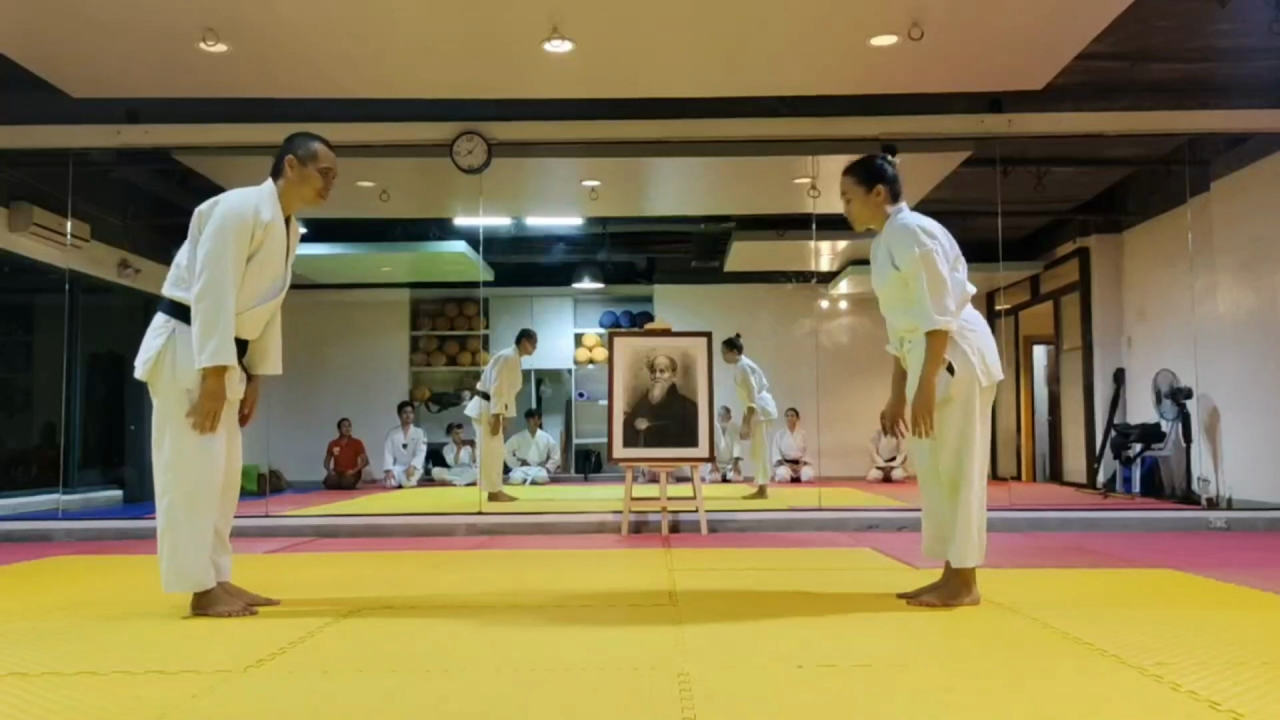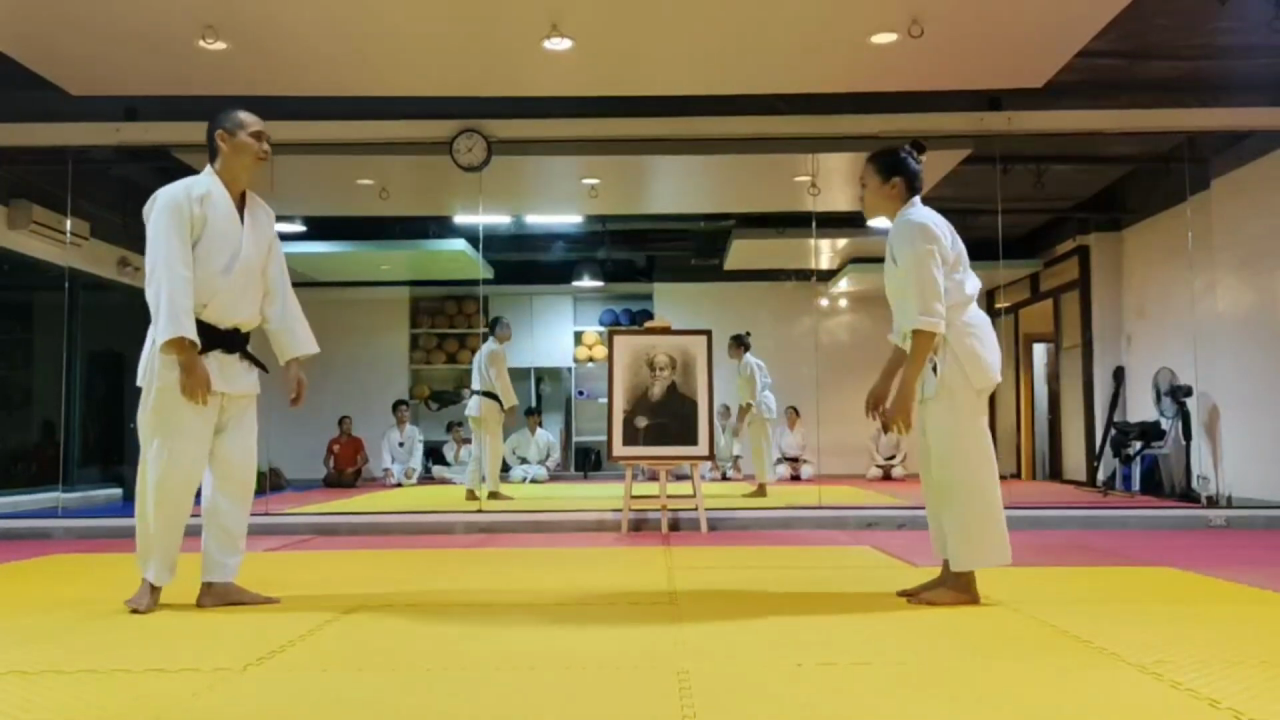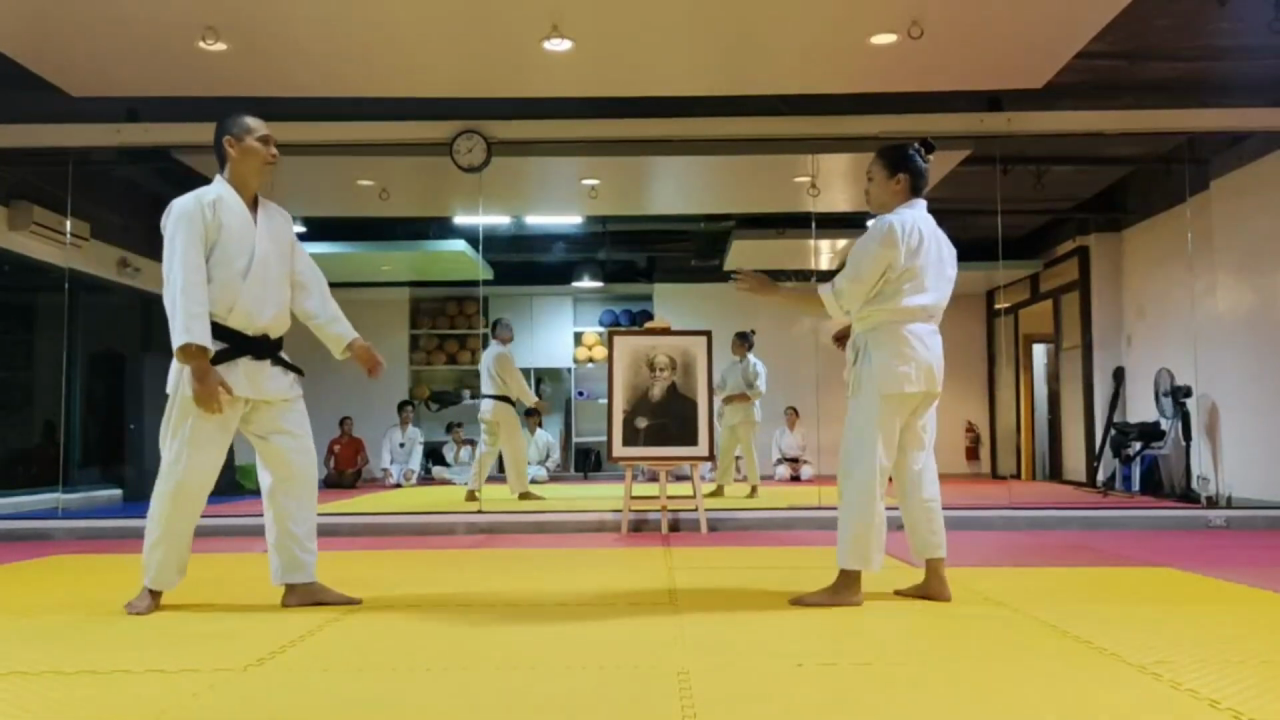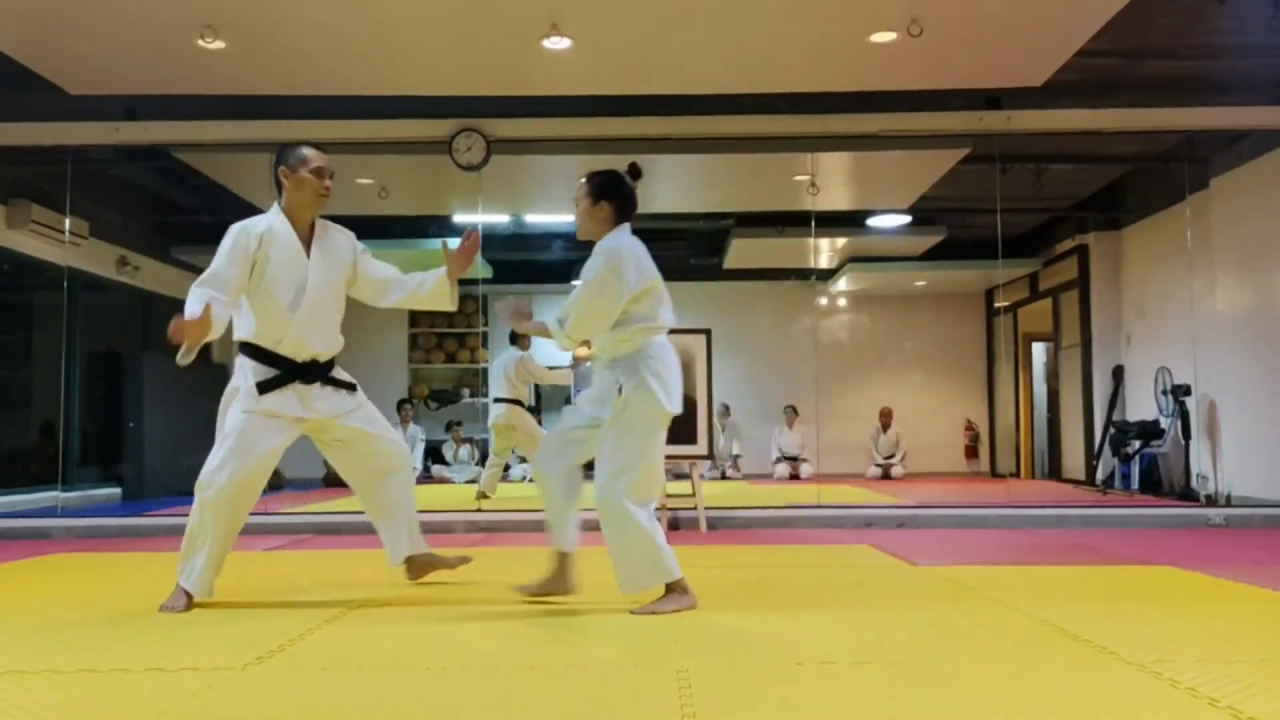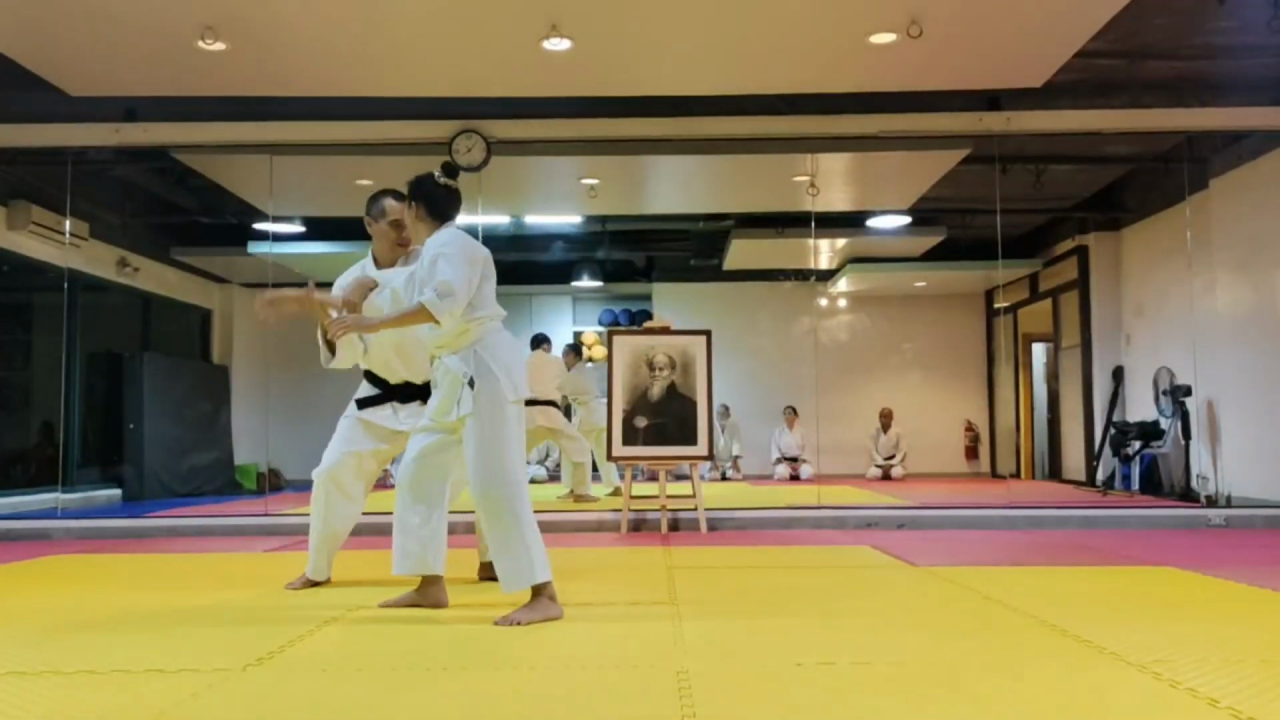
dt=1s
person 1, frame 1
left shoulder: (288, 229)
right shoulder: (238, 210)
right elbow: (212, 297)
left wrist: (254, 377)
right wrist: (215, 378)
left hip: (223, 358)
right hip: (187, 347)
left knee: (223, 471)
right knee: (192, 467)
left ankle: (217, 580)
right ankle: (201, 589)
person 1, frame 2
left shoulder: (261, 214)
right shoulder: (179, 198)
left elbow: (276, 290)
right elbow: (169, 280)
left wrist: (294, 359)
right wrist: (186, 355)
left hip: (234, 357)
right hip: (183, 352)
left knee: (236, 469)
right knee: (173, 466)
left ankle: (218, 581)
right ankle: (152, 577)
person 1, frame 3
left shoulder: (279, 219)
right shoulder: (195, 207)
left elbow: (309, 287)
right elbow: (185, 288)
left wrist: (352, 342)
right wrist: (199, 362)
left hip: (270, 366)
right hip: (215, 362)
left knee: (296, 466)
right knee: (187, 473)
left ankle: (298, 581)
right ankle: (155, 583)
person 1, frame 4
left shoulder: (342, 242)
right shoulder: (250, 235)
left elbow: (391, 287)
right elbow: (213, 292)
left wrist: (447, 275)
right wrist: (200, 324)
left hip: (326, 382)
right hip: (265, 381)
left knee: (389, 456)
right knee: (227, 478)
left ankle: (414, 555)
right ankle: (190, 583)
person 1, frame 5
right shoulder: (349, 282)
right elbow: (344, 354)
right wrist: (326, 326)
right hip: (380, 399)
right knee: (334, 474)
right ankle: (317, 569)
person 2, frame 1
left shoulder: (911, 231)
right shoulder: (886, 242)
left elbow: (940, 316)
right elbow: (903, 329)
left wrist: (925, 388)
right wrist: (897, 393)
left hip: (957, 356)
right hip: (934, 360)
left knee: (957, 466)
right knee: (936, 470)
left ankle: (963, 583)
right ankle: (953, 576)
person 2, frame 2
left shoulder: (916, 226)
right shoulder: (904, 231)
left elbow: (928, 317)
right elbow: (909, 321)
left wrist: (906, 387)
right wrist: (885, 379)
left hip: (959, 354)
right hip: (941, 356)
left knee: (960, 467)
right knee: (939, 468)
left ankle: (964, 581)
right ankle: (951, 573)
person 2, frame 3
left shoulder: (890, 228)
right shoulder: (937, 235)
left elbow: (841, 295)
left wrist: (774, 289)
right wrist: (863, 323)
left hip: (890, 354)
right hip: (923, 352)
left knee: (863, 466)
right knee: (915, 466)
left ankle: (848, 583)
right ankle: (935, 578)
person 2, frame 4
left shoulder: (612, 253)
right shoulder: (627, 251)
left elbow: (575, 326)
left wrist: (526, 323)
left hip: (640, 377)
right hip: (616, 377)
left knee: (621, 491)
right knee: (555, 455)
left ankle: (676, 589)
right ankle: (562, 570)
person 2, frame 5
left shoulder: (450, 245)
right shoulder: (433, 255)
left elbow: (445, 304)
right elbow: (391, 295)
left wrist: (371, 322)
right wrist: (321, 302)
left hip: (484, 368)
right hip: (458, 376)
left knee: (494, 482)
right knee: (419, 471)
left ankle: (544, 596)
right ankle: (430, 585)
